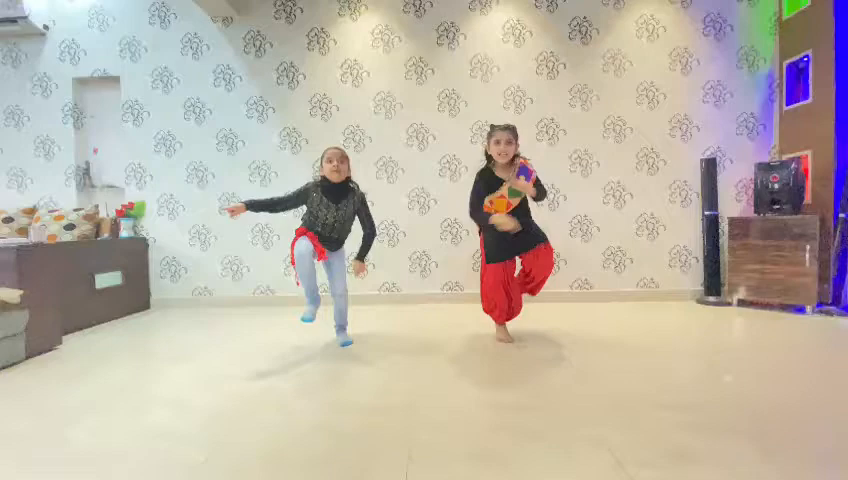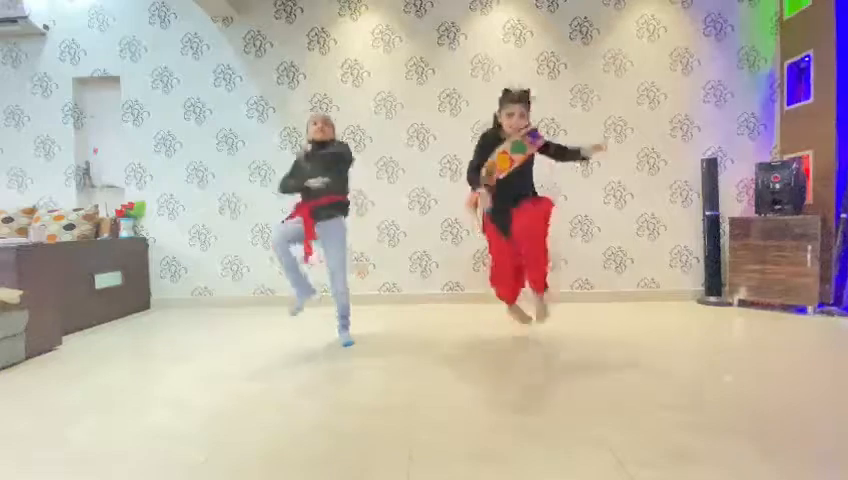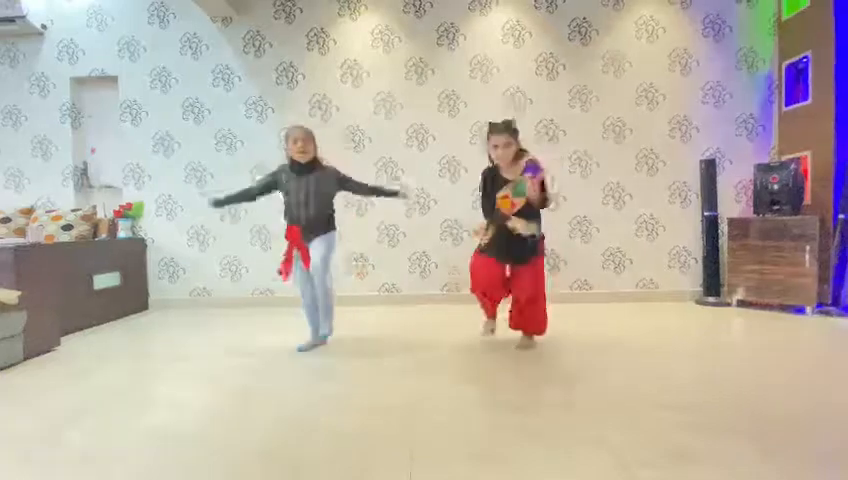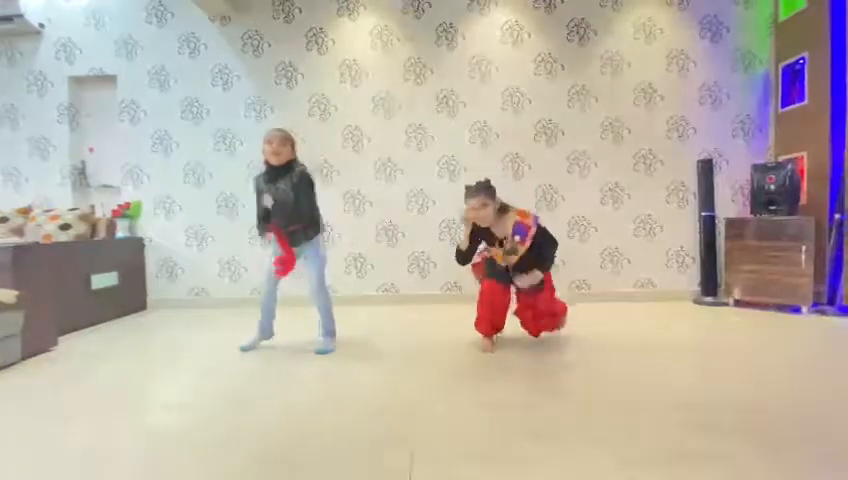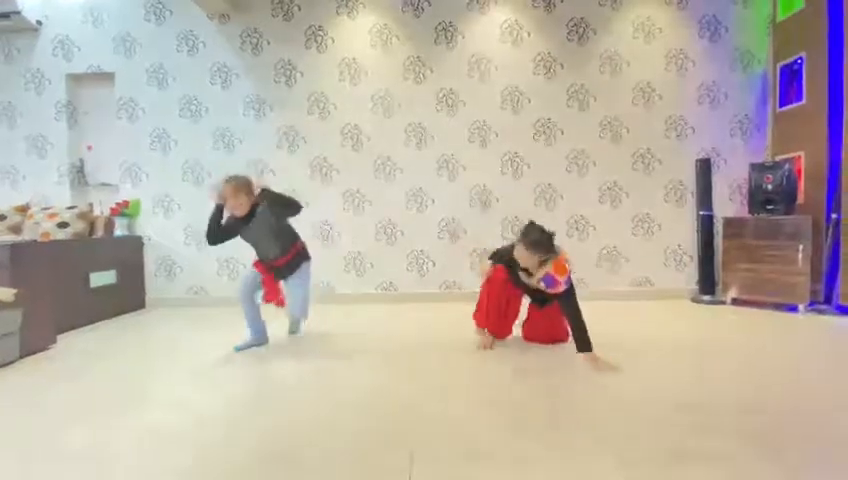
dt=0.3s
person 1, frame 1
left shoulder: (356, 196)
right shoulder: (312, 190)
left elbow: (370, 230)
right elbow: (280, 203)
left wrist: (360, 258)
right wrist: (246, 206)
left hip: (334, 247)
right hip: (309, 238)
left knee: (340, 290)
right knee: (303, 252)
left ankle: (341, 330)
right ankle: (312, 301)
person 1, frame 2
left shoulder: (340, 150)
right shoulder: (303, 158)
left elbow: (345, 158)
right elbow: (284, 186)
left wrist: (313, 152)
right wrist: (307, 184)
left hip: (332, 219)
right hip: (307, 218)
left knee: (338, 279)
right knee: (277, 238)
left ankle: (343, 326)
right ankle: (302, 289)
person 1, frame 3
left shoulder: (327, 174)
right shoulder: (281, 175)
left elbow: (359, 188)
right elbow: (254, 191)
left wrist: (393, 192)
right wrist: (220, 201)
left hip: (322, 234)
right hip: (297, 237)
left knee: (318, 264)
right knee: (306, 288)
left ankle: (327, 323)
right ankle: (317, 334)
person 1, frame 4
left shoulder: (301, 176)
right shoulder: (261, 181)
left elbow: (308, 211)
right elbow: (262, 214)
left wrist: (275, 205)
right wrist: (265, 231)
left hip: (308, 238)
right hip: (282, 240)
left knee: (316, 284)
right knee: (269, 282)
left ankle: (328, 335)
right ankle: (264, 332)
person 1, frame 5
left shoulder: (266, 209)
right shoulder: (235, 222)
left elbow: (295, 208)
right elbow: (212, 239)
left wrist: (263, 192)
right wrist: (218, 207)
left hip: (296, 263)
right hip: (268, 266)
left knee: (296, 312)
right knee: (245, 293)
left ankle: (296, 316)
right ankle: (258, 335)
person 2, frame 1
left shoulder: (522, 167)
right shoulder: (484, 176)
left elbow: (541, 195)
right elbow: (475, 212)
left wrist: (529, 189)
right wrist: (497, 219)
left hip: (524, 228)
right hip: (495, 233)
right knee: (497, 282)
left ankle: (520, 285)
right ankle: (500, 323)
person 2, frame 2
right shoulder: (489, 139)
left elbow: (564, 153)
right elbow: (473, 171)
left wrist: (586, 152)
right wrist: (480, 190)
left hip: (525, 203)
right hip: (498, 207)
left knee: (532, 245)
right knee: (505, 256)
left ankle: (538, 294)
right ankle: (511, 303)
person 2, frame 3
left shoulder: (530, 168)
right shoulder: (489, 176)
left elbow: (542, 202)
right elbow: (490, 214)
left wrist: (534, 192)
right wrist: (514, 222)
left hip: (528, 242)
right hip: (499, 239)
left knee: (528, 291)
right knee: (486, 279)
left ankle: (528, 332)
right ankle: (490, 313)
person 2, frame 4
left shoulder: (522, 220)
right shoulder: (478, 229)
left elbow: (551, 244)
right elbow: (463, 259)
left wrist: (538, 274)
right wrist: (466, 233)
left hip: (530, 270)
right hip: (500, 268)
right knee: (491, 292)
left ankle: (557, 312)
right ankle: (488, 332)
person 2, frame 5
right shoulder: (517, 251)
left elbow: (574, 313)
right elbow: (498, 254)
left wrist: (588, 353)
right wrist: (489, 264)
left hip: (543, 297)
right hip: (518, 281)
